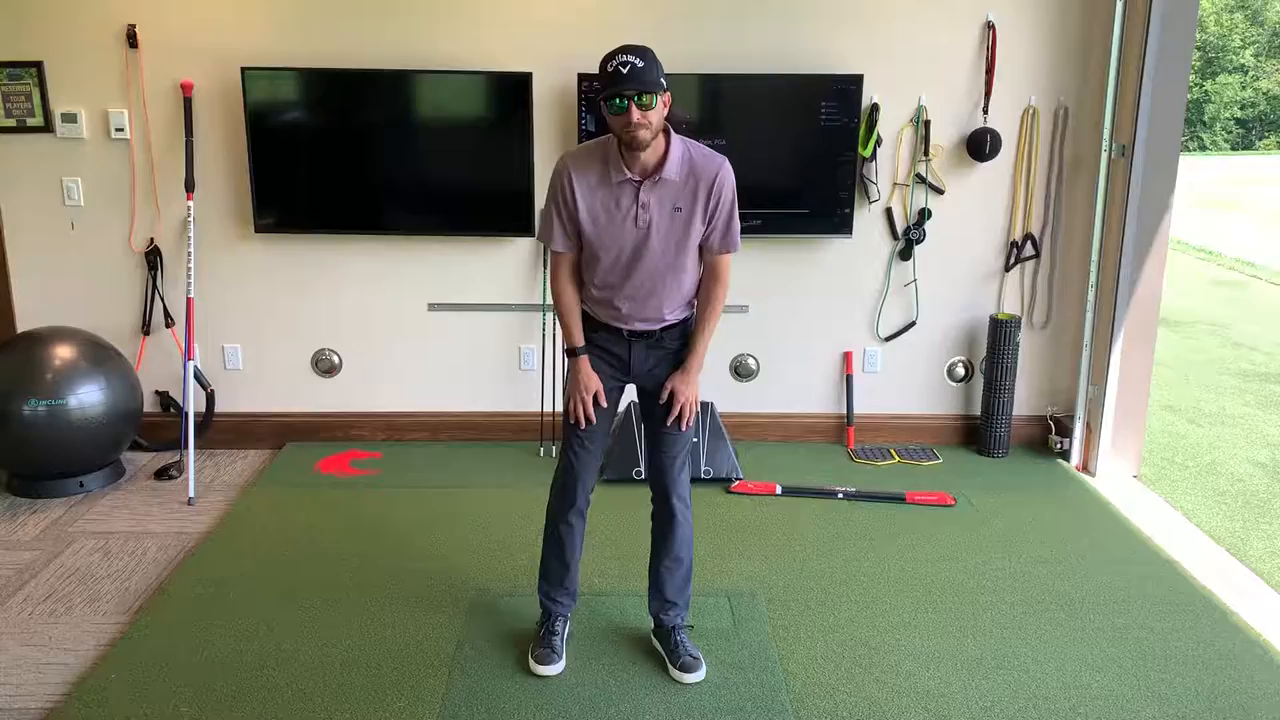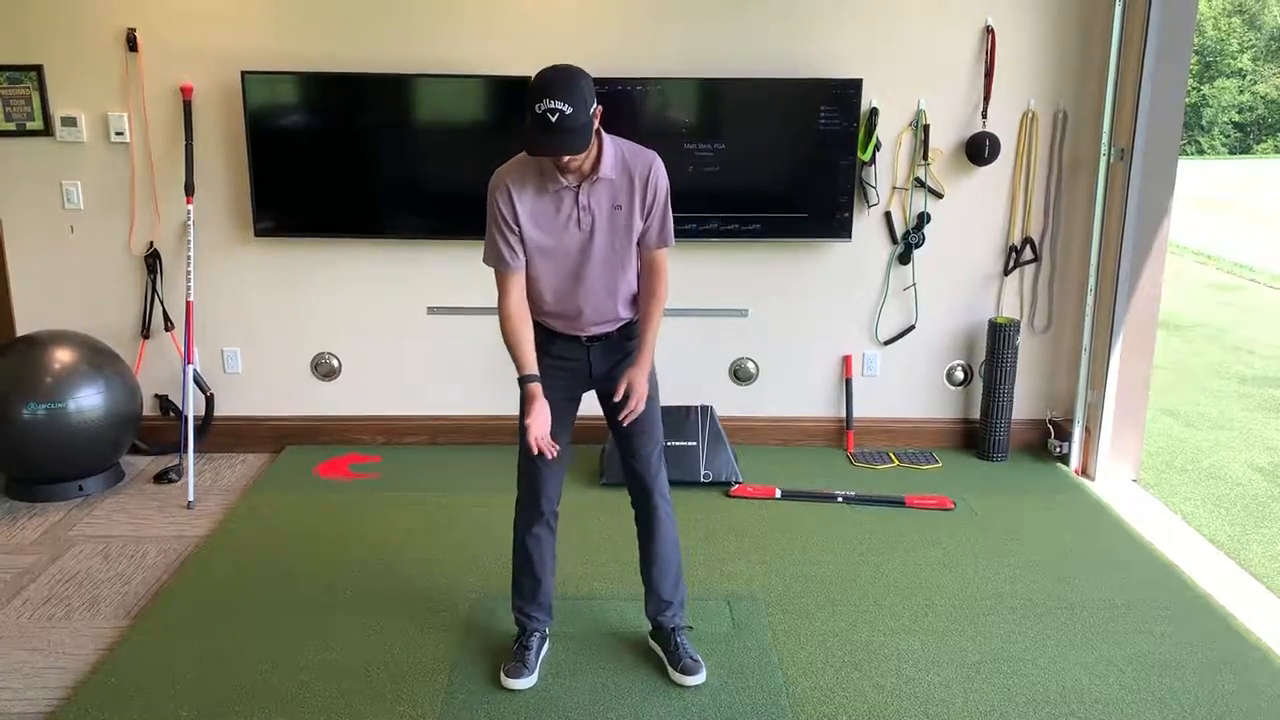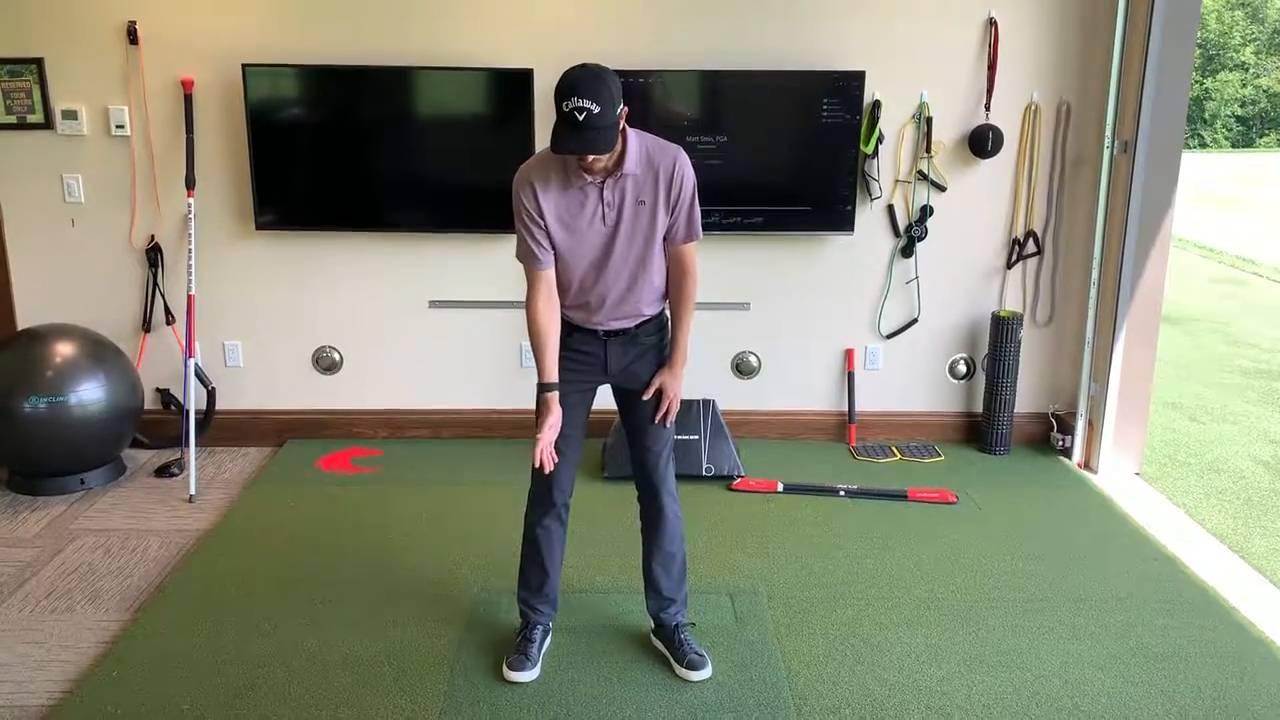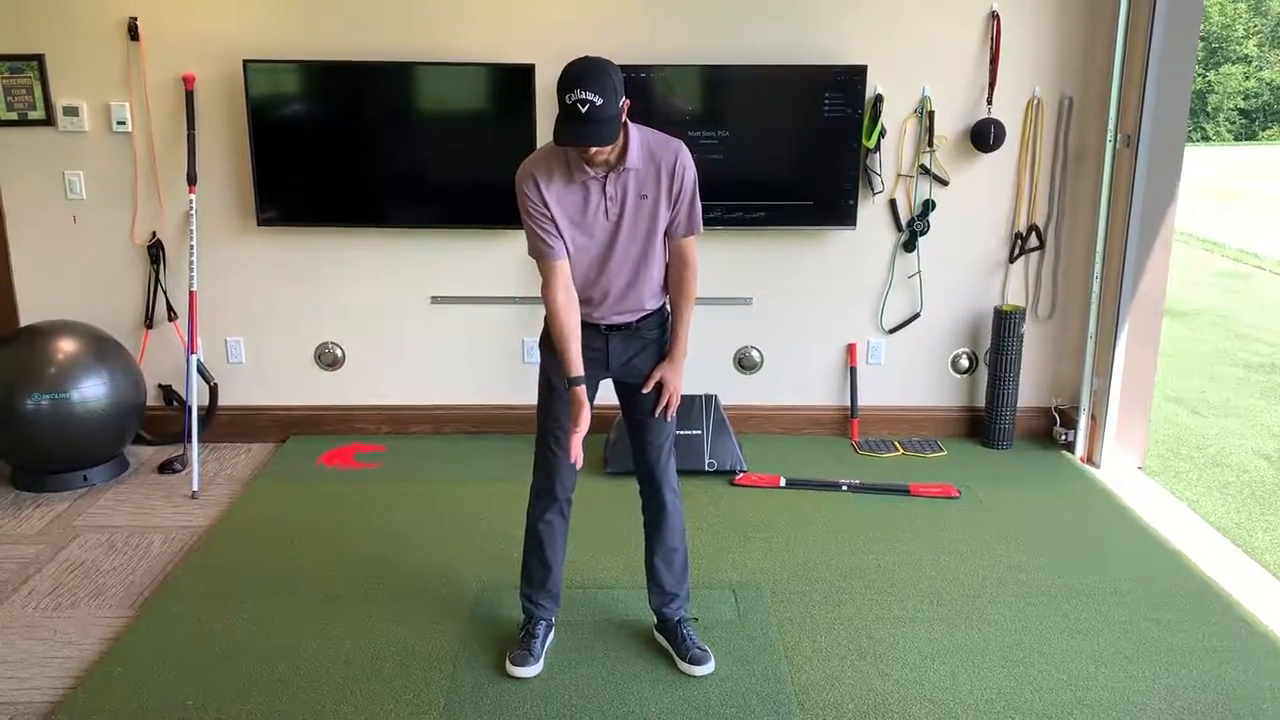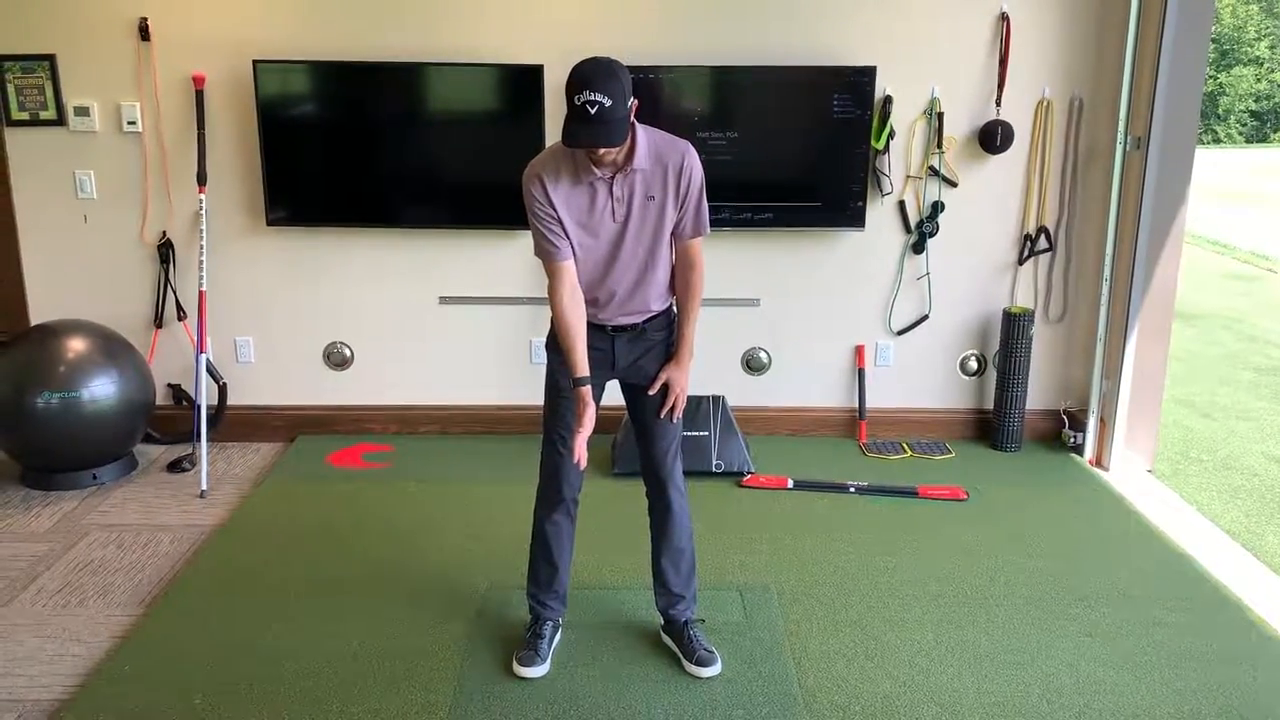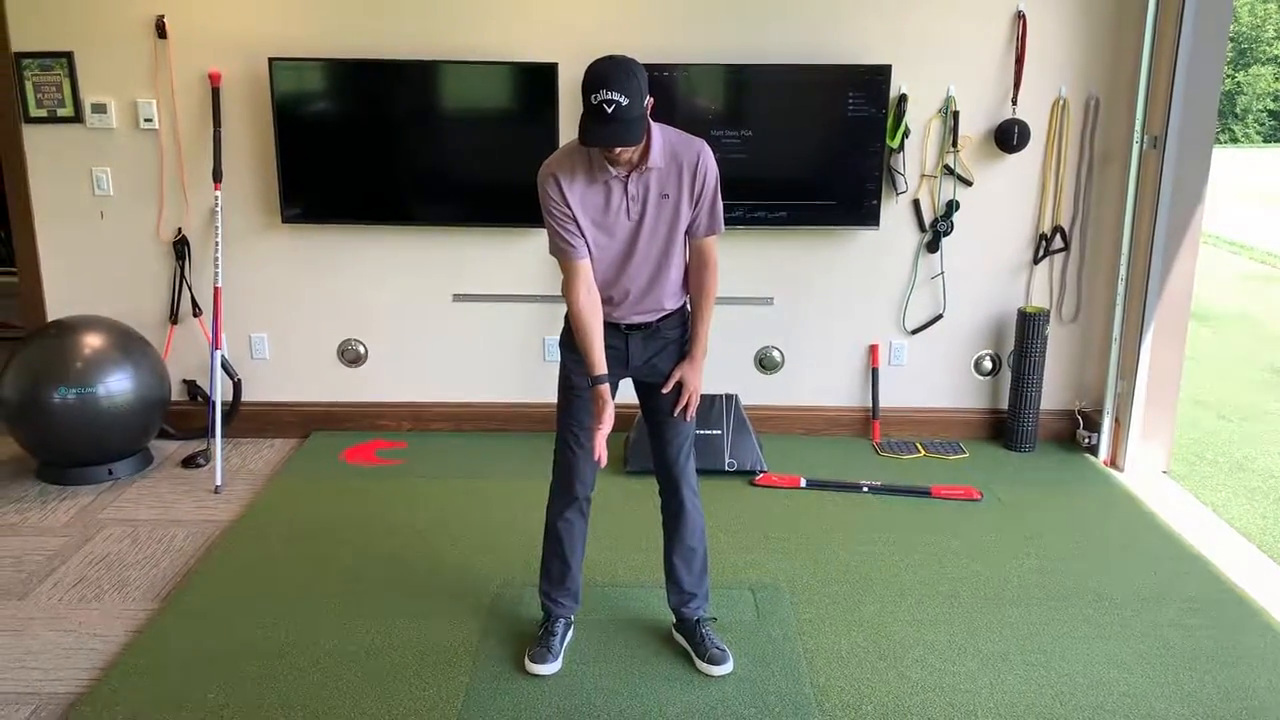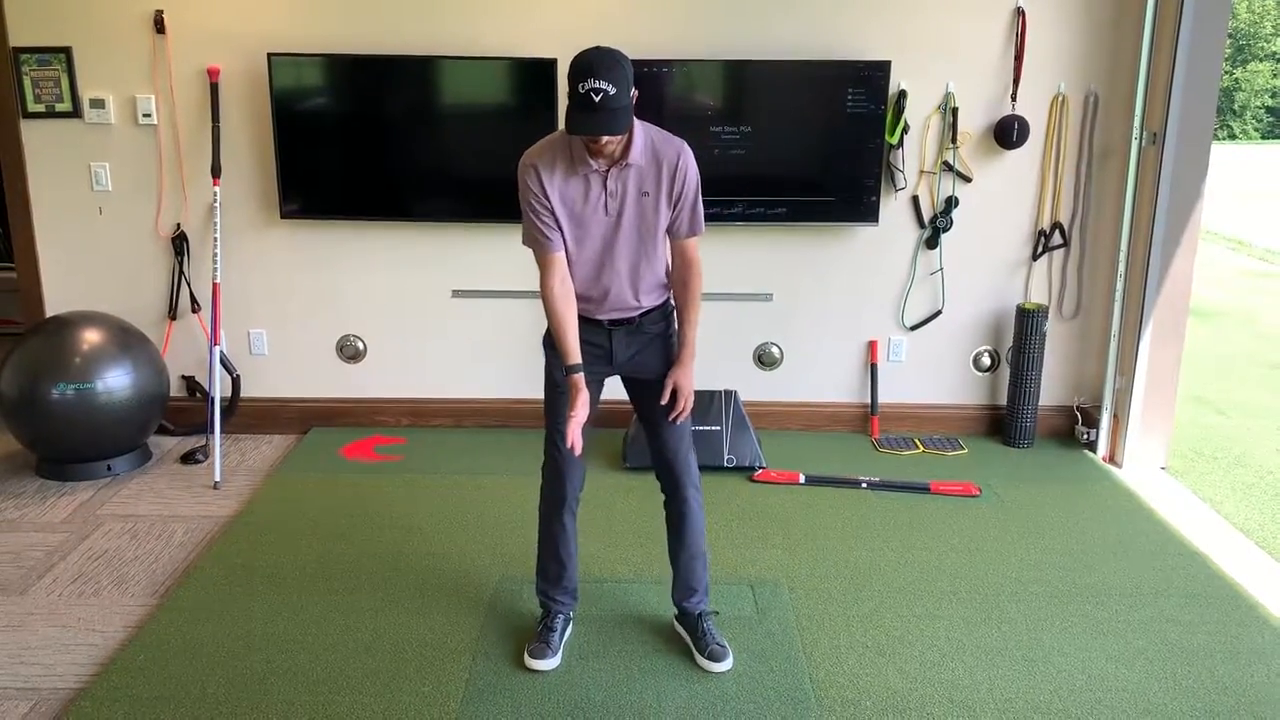
dt=0.7s
person 1, frame 1
left shoulder: (710, 173)
right shoulder: (574, 171)
left elbow: (717, 274)
right elbow: (563, 269)
left wrist: (692, 367)
right wrist: (578, 357)
left hip: (670, 344)
right hip: (599, 341)
left knee: (672, 492)
right knee: (572, 485)
left ankle: (669, 622)
right ankle: (554, 615)
person 1, frame 2
left shoulder: (644, 169)
right shoulder: (509, 185)
left elbow: (655, 269)
right elbow: (512, 293)
left wrist: (643, 363)
right wrist: (533, 390)
left hip: (624, 344)
right hip: (551, 349)
left knee: (651, 489)
right knee: (537, 498)
left ankle: (667, 624)
right ankle: (532, 629)
person 1, frame 3
left shoulder: (670, 165)
right shoulder: (534, 180)
left elbow: (683, 266)
right elbow: (541, 289)
left wrist: (677, 362)
right wrist: (550, 394)
left hip: (644, 340)
right hip: (571, 342)
left knee: (659, 487)
right knee: (549, 490)
left ankle: (669, 621)
right ankle: (535, 622)
person 1, frame 4
left shoulder: (671, 160)
right shoulder: (537, 176)
left elbow: (683, 260)
right elbow: (558, 284)
left wrist: (677, 355)
right wrist: (576, 386)
left hip: (646, 334)
right hip: (572, 336)
left knee: (660, 481)
right knee: (552, 484)
left ankle: (672, 616)
right ankle: (538, 618)
person 1, frame 5
left shoulder: (677, 161)
right shoulder: (543, 177)
left elbow: (689, 261)
right elbow: (563, 284)
left wrist: (683, 356)
right wrist: (581, 387)
left hip: (652, 335)
right hip: (578, 337)
left knee: (667, 483)
right knee: (558, 486)
left ankle: (678, 618)
right ankle: (544, 619)
person 1, frame 6
left shoulder: (693, 159)
right shoulder: (559, 175)
left elbow: (704, 259)
right elbow: (579, 281)
left wrist: (697, 355)
right wrist: (600, 386)
left hip: (666, 333)
right hip: (593, 334)
left knee: (680, 482)
right knee: (571, 483)
left ankle: (690, 615)
right ankle: (557, 616)
person 1, frame 7
left shoulder: (673, 157)
right shoulder: (539, 167)
left elbow: (686, 259)
right elbow: (554, 275)
left wrist: (687, 358)
right wrist: (576, 378)
left hip: (651, 329)
right hip: (578, 331)
left knee: (681, 476)
right knee: (561, 481)
left ankle: (693, 610)
right ankle: (556, 612)
